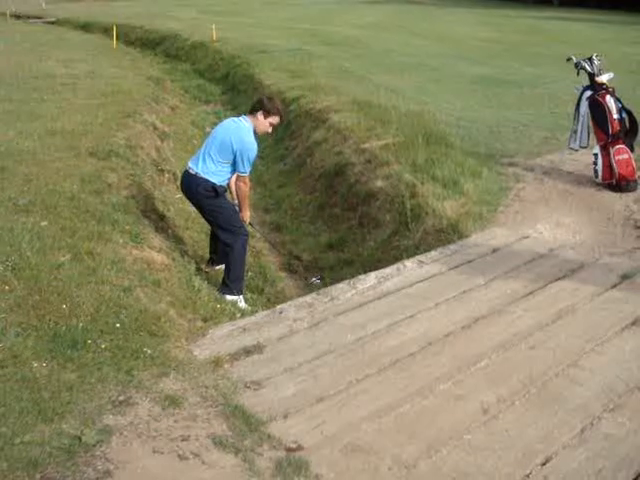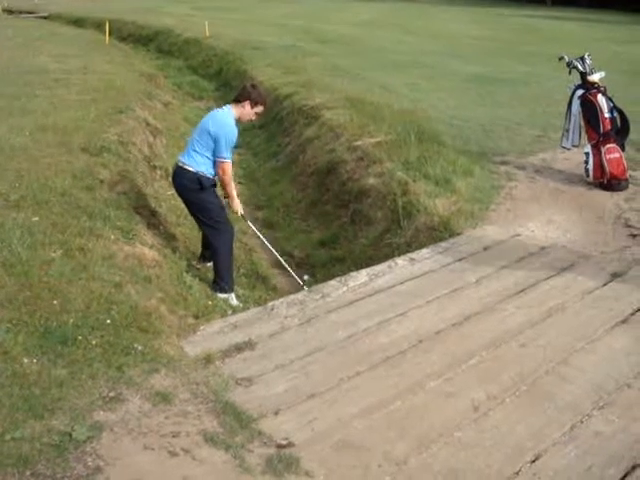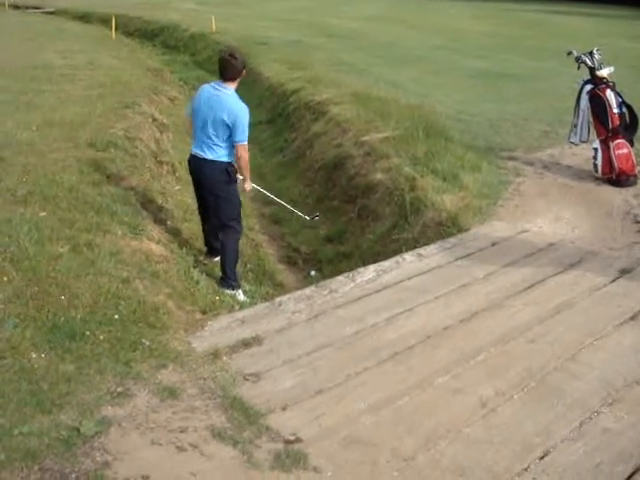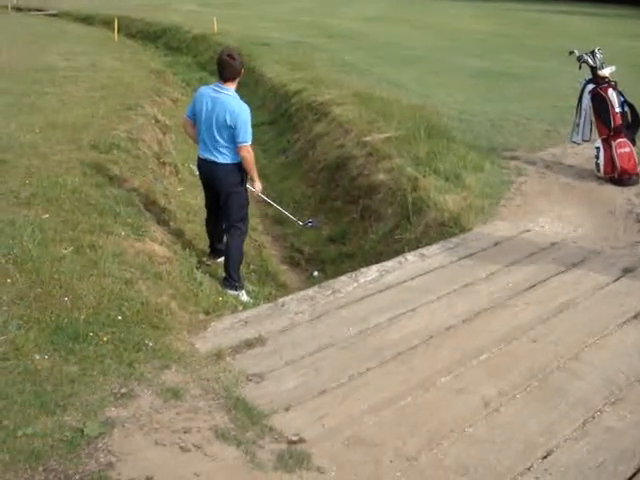
dt=1s
person 1, frame 1
left shoulder: (232, 122)
right shoulder: (248, 142)
right elbow: (242, 182)
left wrist: (236, 204)
right wrist: (244, 210)
left hip: (190, 178)
right hip: (204, 188)
left knee: (225, 217)
right knee: (238, 234)
left ankle: (217, 259)
right ankle: (232, 290)
person 1, frame 2
left shoulder: (221, 114)
right shoulder: (228, 128)
left elbow: (226, 164)
right elbow: (222, 169)
left wrist: (233, 195)
right wrist: (233, 199)
left hip: (184, 173)
right hip: (193, 180)
left knee: (214, 214)
right knee: (223, 230)
left ankle: (207, 255)
right ankle: (223, 287)
person 1, frame 3
left shoulder: (202, 91)
right shoulder: (238, 108)
left elbow: (191, 122)
right elbow: (240, 150)
right wrist: (247, 179)
left hip: (195, 161)
right hip: (218, 169)
left knee: (207, 211)
right knee: (231, 225)
left ankle: (212, 250)
right ankle: (229, 281)
person 1, frame 4
left shoulder: (201, 94)
right shoulder: (239, 108)
left elbow: (188, 125)
right elbow: (244, 151)
right wrist: (255, 179)
left hip: (205, 164)
right hip: (228, 171)
left knee: (213, 211)
right knee: (237, 225)
left ankle: (216, 251)
right ankle: (232, 281)
